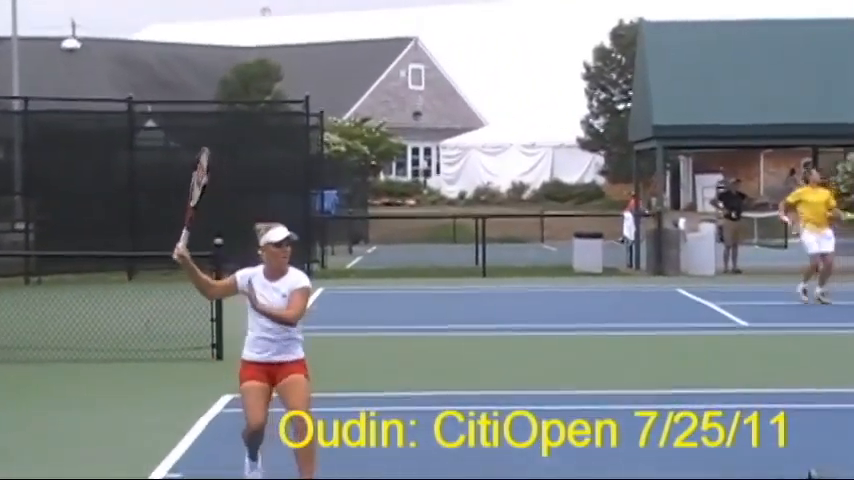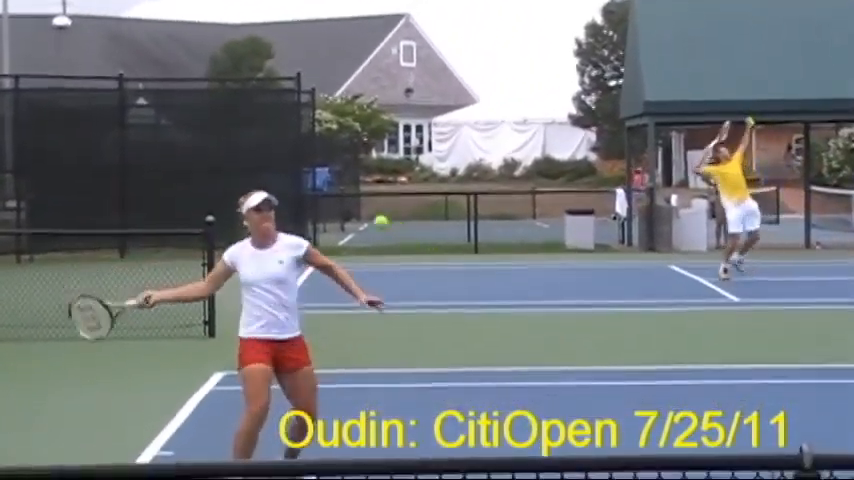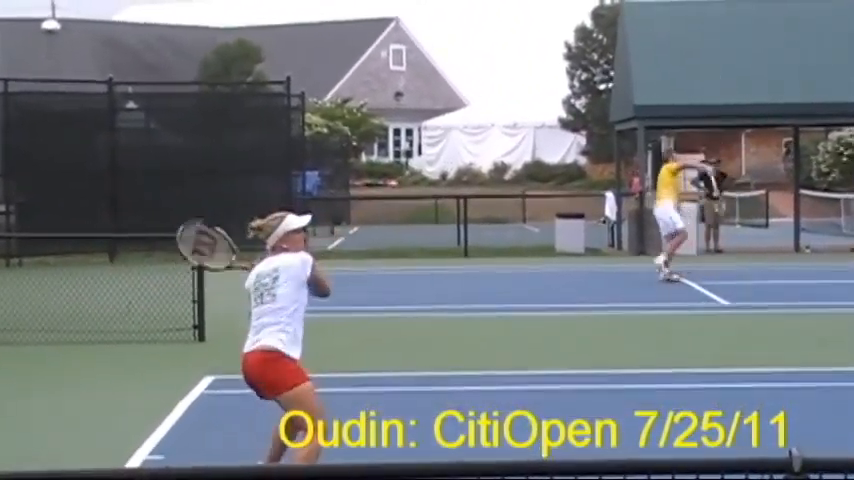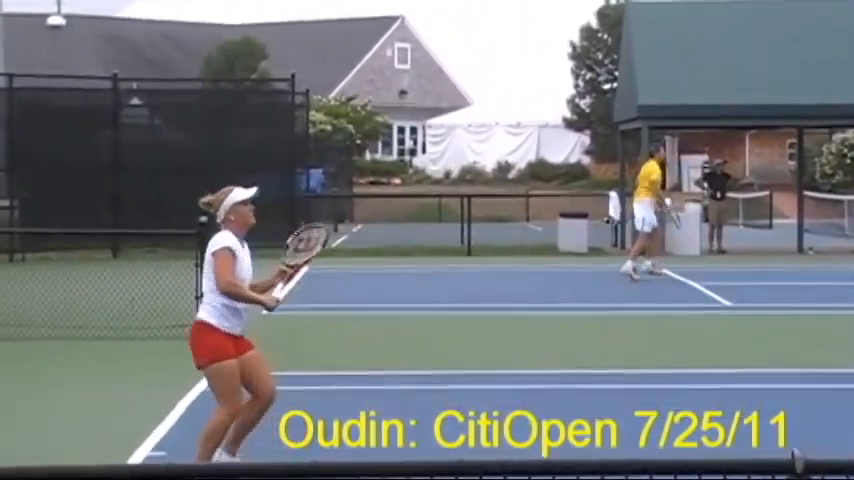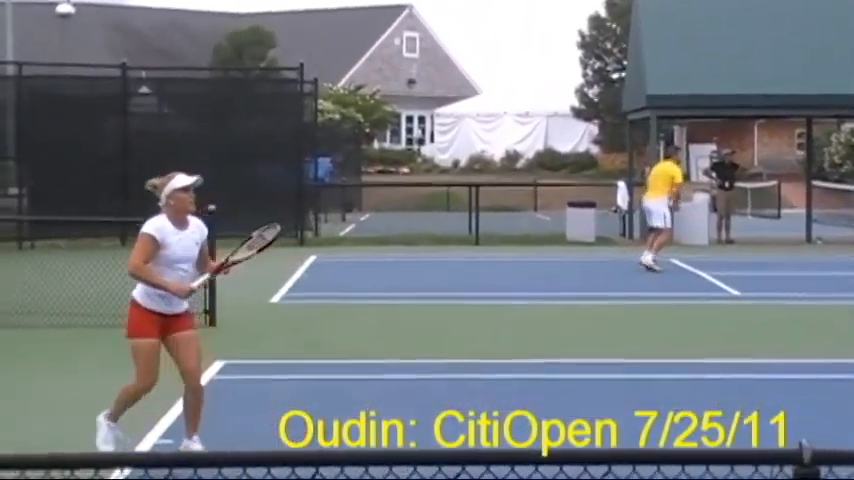
dt=0.5s
person 1, frame 1
left shoulder: (299, 280)
right shoulder: (248, 276)
left elbow: (292, 317)
right elbow: (212, 290)
left wrist: (260, 306)
right wrist: (187, 263)
left hip: (291, 362)
right hip: (254, 363)
left knee: (301, 421)
right knee: (255, 425)
right ankle: (253, 459)
person 1, frame 2
left shoulder: (294, 245)
right shoulder: (237, 252)
left elbow: (332, 268)
right elbow: (205, 288)
left wrist: (360, 294)
right wrist: (160, 296)
left hip: (291, 341)
right hip: (254, 342)
left knee: (308, 414)
right knee: (256, 410)
person 1, frame 3
left shoulder: (257, 273)
right shoulder: (302, 261)
right elbow: (323, 290)
left hip: (255, 360)
right hip: (275, 359)
left knee: (303, 415)
right knee: (316, 429)
left ankle: (269, 467)
person 1, frame 4
left shoulder: (239, 245)
right shoulder: (223, 242)
left elbow: (246, 291)
right elbow: (225, 286)
left wrist: (276, 279)
right wrist: (262, 300)
left hip: (232, 335)
right hip: (212, 333)
left knee: (266, 393)
right knee: (231, 407)
left ankle: (226, 454)
person 1, frame 5
left shoulder: (198, 227)
right shoulder: (155, 227)
left elbow: (202, 266)
right elbow: (136, 267)
left wrist: (216, 268)
right wrist: (171, 286)
left hip: (180, 314)
right hip: (146, 310)
left knee: (193, 377)
right knee: (145, 382)
left ankle: (192, 439)
right ankle: (109, 420)
person 2, frame 1
left shoulder: (826, 193)
right shoulder: (800, 192)
left elbow: (834, 210)
right elbow: (783, 204)
left wrist: (838, 215)
right wrist: (783, 215)
left hip: (824, 231)
right hip: (808, 231)
left knee: (829, 262)
right knee: (815, 261)
left ankle: (819, 291)
right ankle: (803, 286)
person 2, frame 2
left shoulder: (735, 161)
right shoulder: (715, 169)
left elbow: (744, 144)
right elbow: (697, 170)
left wrist: (749, 127)
left hip: (747, 203)
right hip: (733, 206)
left knee: (754, 237)
right knee: (734, 241)
left ankle: (738, 257)
right ankle: (725, 266)
person 2, frame 3
left shoulder: (667, 173)
right shoulder: (668, 168)
right elbow: (685, 164)
right wrist: (704, 167)
left hip: (662, 208)
right hip: (665, 208)
left knee: (670, 240)
right knee: (682, 234)
left ankle: (665, 271)
right ankle: (662, 259)
person 2, frame 4
left shoulder: (648, 166)
right shoulder: (654, 167)
left elbow: (639, 182)
right elbow: (656, 188)
right wrist: (664, 203)
left hip: (645, 203)
right hip: (645, 203)
left knee: (651, 233)
right knee: (644, 237)
left ankle: (649, 263)
right ankle: (630, 265)
person 2, frame 5
left shoulder: (657, 166)
right shoulder: (676, 169)
right elbow: (677, 191)
right wrist: (676, 204)
left hip: (647, 200)
right hip: (659, 202)
left knee: (655, 231)
right knee: (665, 233)
left ankle: (647, 255)
right ankle: (649, 258)
